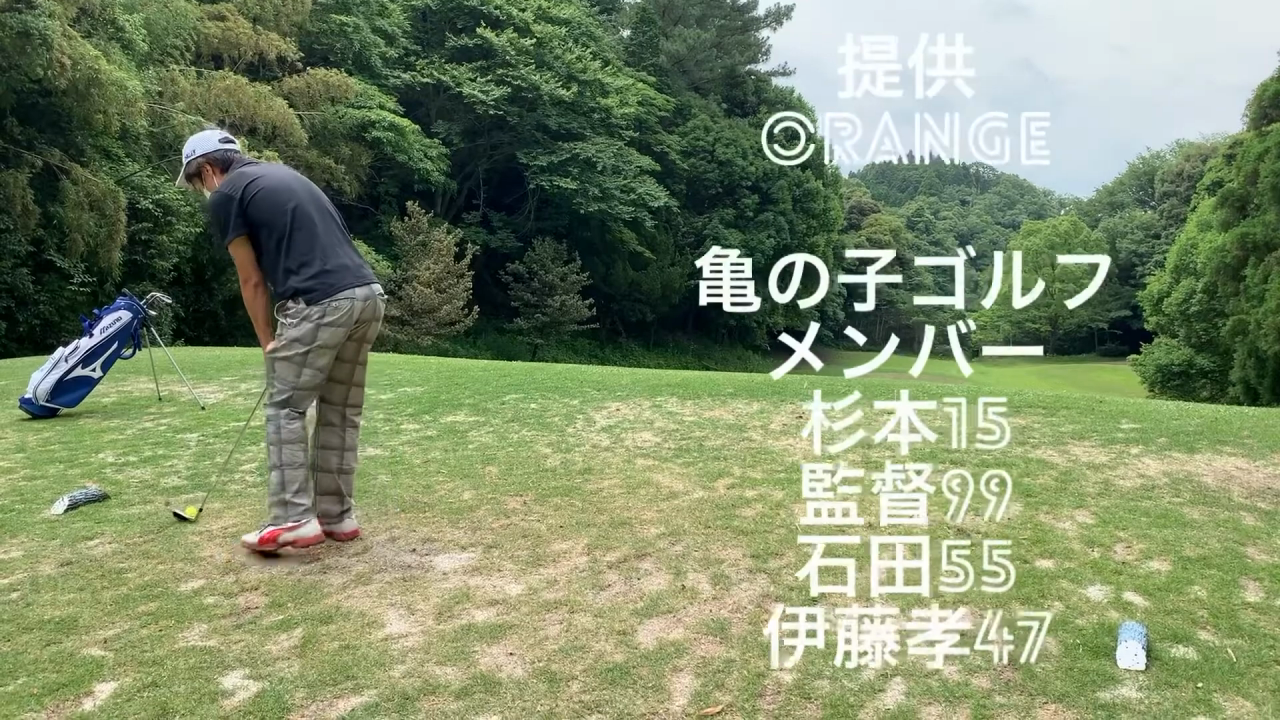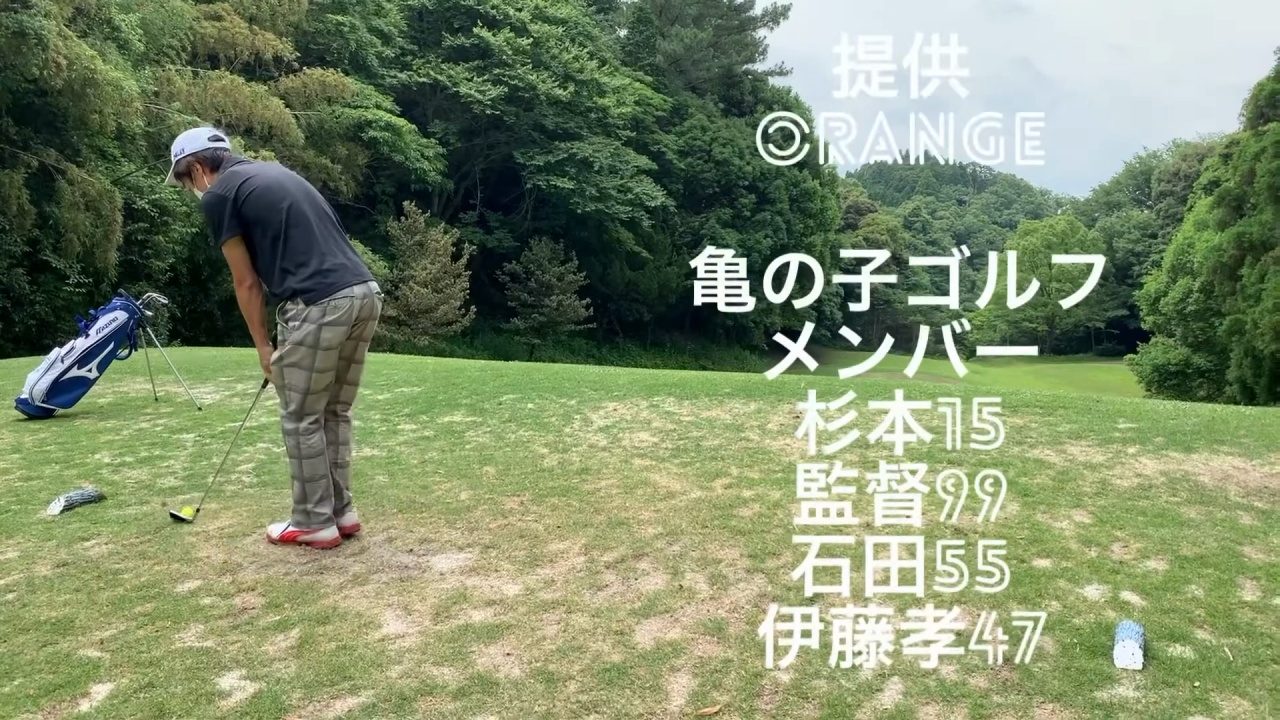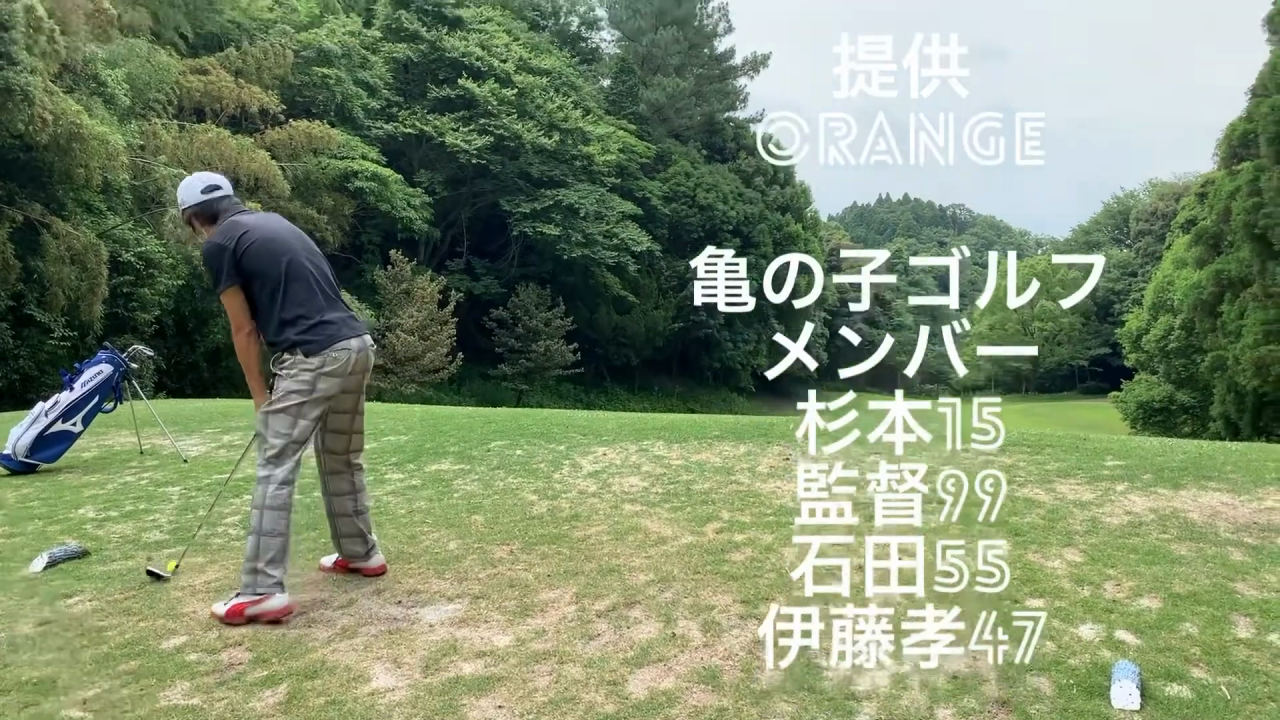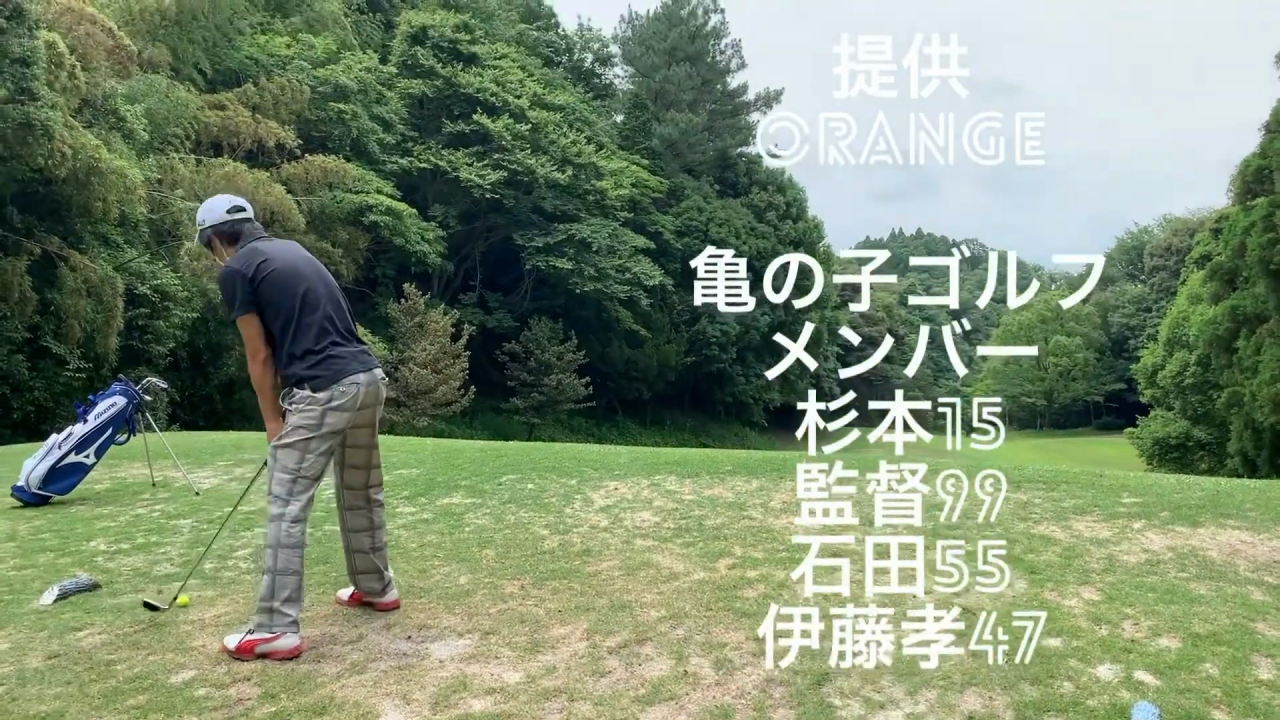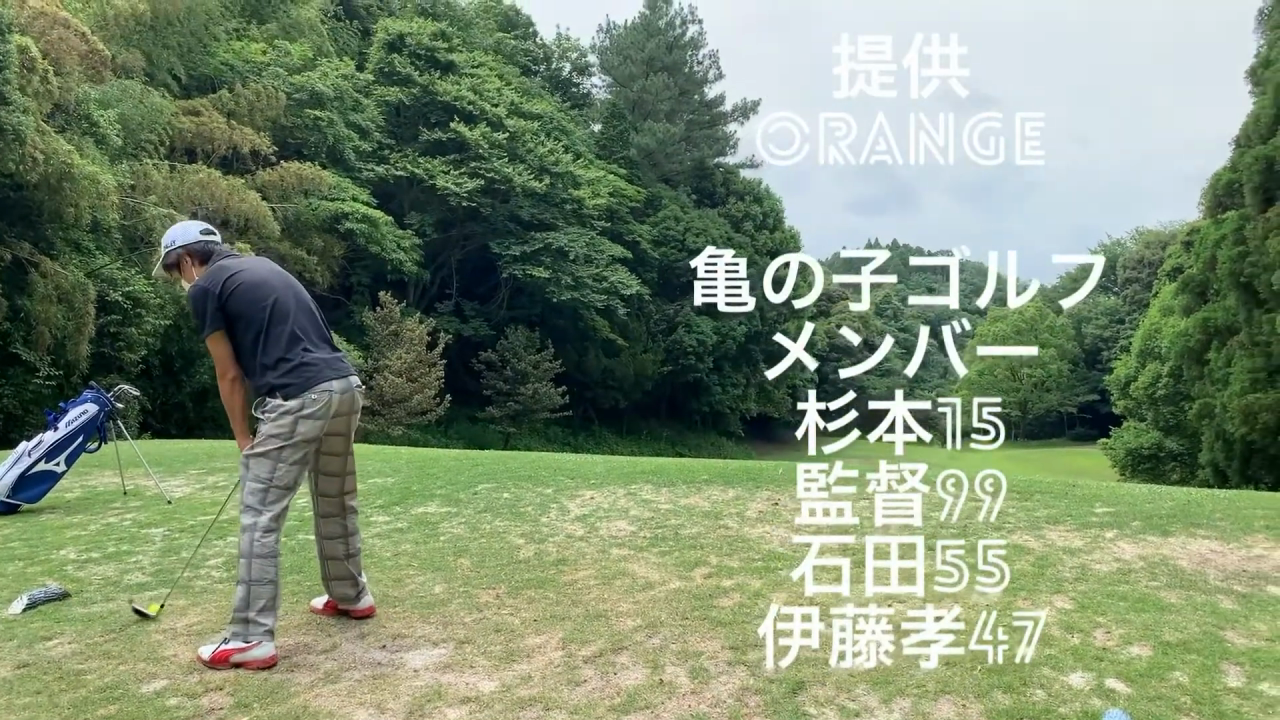
dt=0.7s
person 1, frame 1
left shoulder: (225, 196)
right shoulder: (283, 174)
left elbow: (253, 281)
left wrist: (267, 342)
right wrist: (278, 339)
left hip: (319, 305)
right hip: (368, 294)
left knee: (285, 410)
right knee: (341, 414)
left ankle: (292, 520)
right ankle: (337, 514)
person 1, frame 2
left shoulder: (218, 196)
right shoulder: (274, 172)
left elbow: (247, 282)
left wrist: (263, 346)
right wrist: (275, 342)
left hip: (318, 305)
right hip: (365, 292)
left knee: (302, 418)
right knee: (334, 412)
left ankle: (315, 523)
right ankle: (339, 510)
person 1, frame 3
left shoulder: (218, 245)
right shoulder: (273, 222)
left elbow: (245, 330)
left wrist: (260, 394)
right wrist: (271, 389)
left hip: (314, 358)
right hip: (357, 344)
left knee: (275, 471)
right knee: (342, 459)
left ankle: (263, 590)
right ankle: (361, 552)
person 1, frame 4
left shoulder: (235, 271)
right shoulder: (293, 250)
left elbow: (260, 357)
left wrist: (272, 420)
right wrist: (282, 414)
left hip: (322, 392)
right hip: (368, 378)
left knee: (286, 509)
right knee: (362, 494)
left ankle: (276, 627)
right ankle: (376, 587)
person 1, frame 5
left shoulder: (205, 289)
right shoulder: (262, 266)
left elbow: (230, 375)
left wrist: (244, 438)
right wrist: (253, 438)
left hip: (298, 399)
right hip: (345, 386)
left knee: (260, 519)
right knee: (336, 502)
left ankle: (251, 637)
right ankle: (351, 595)
